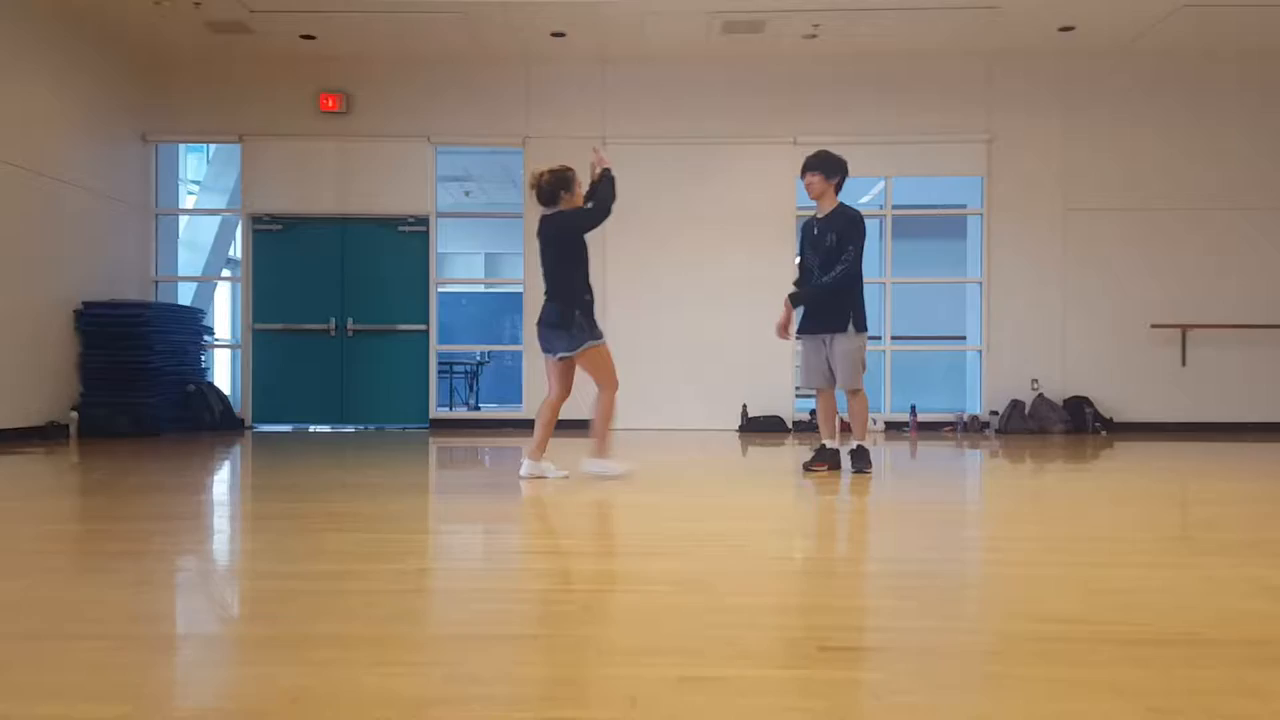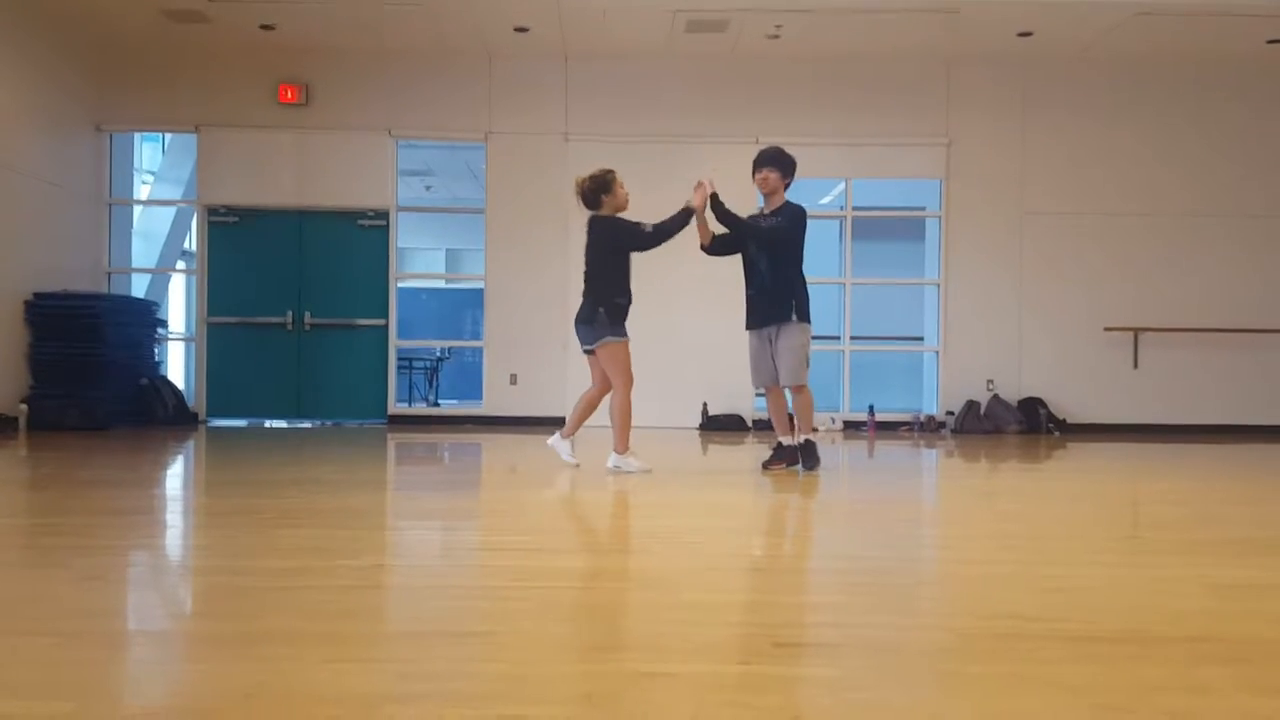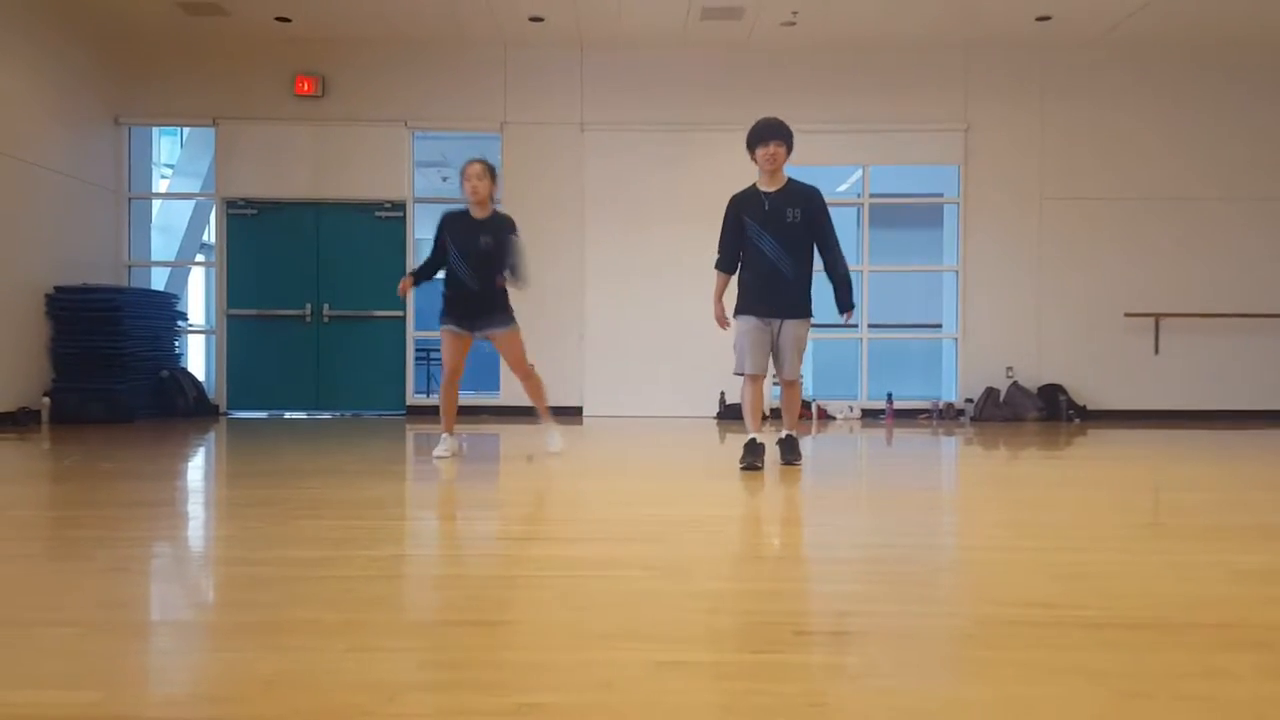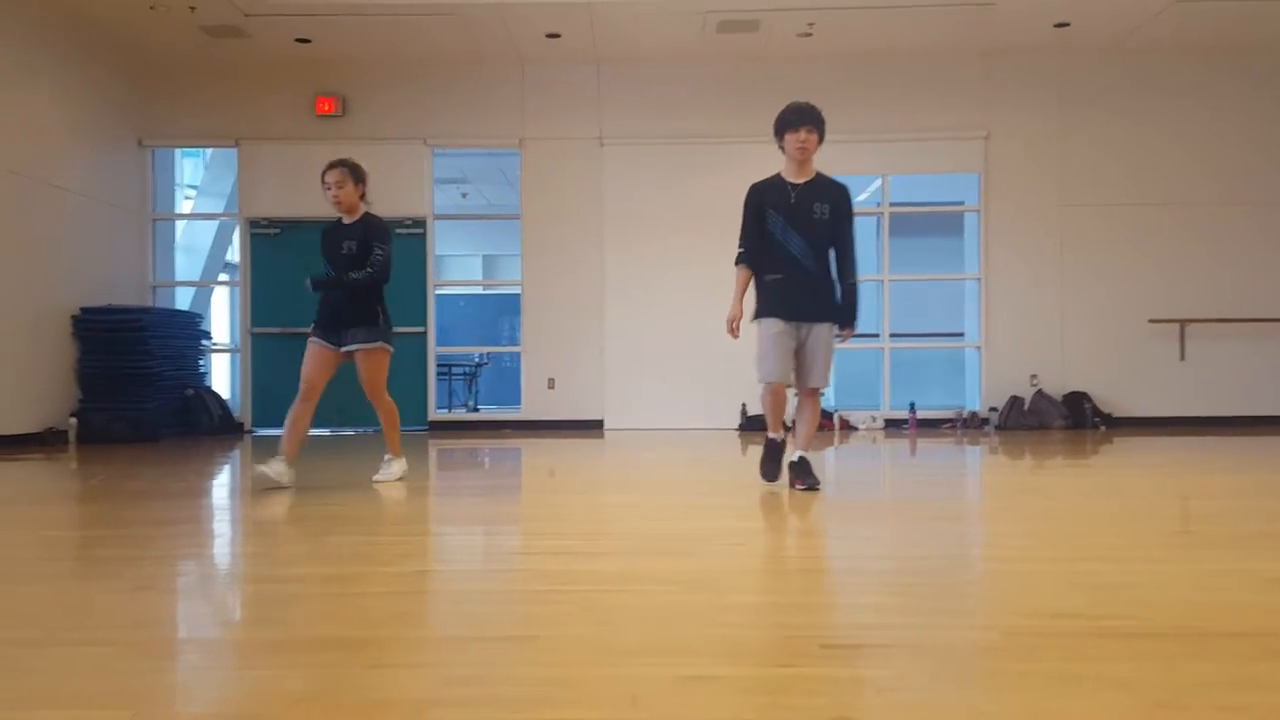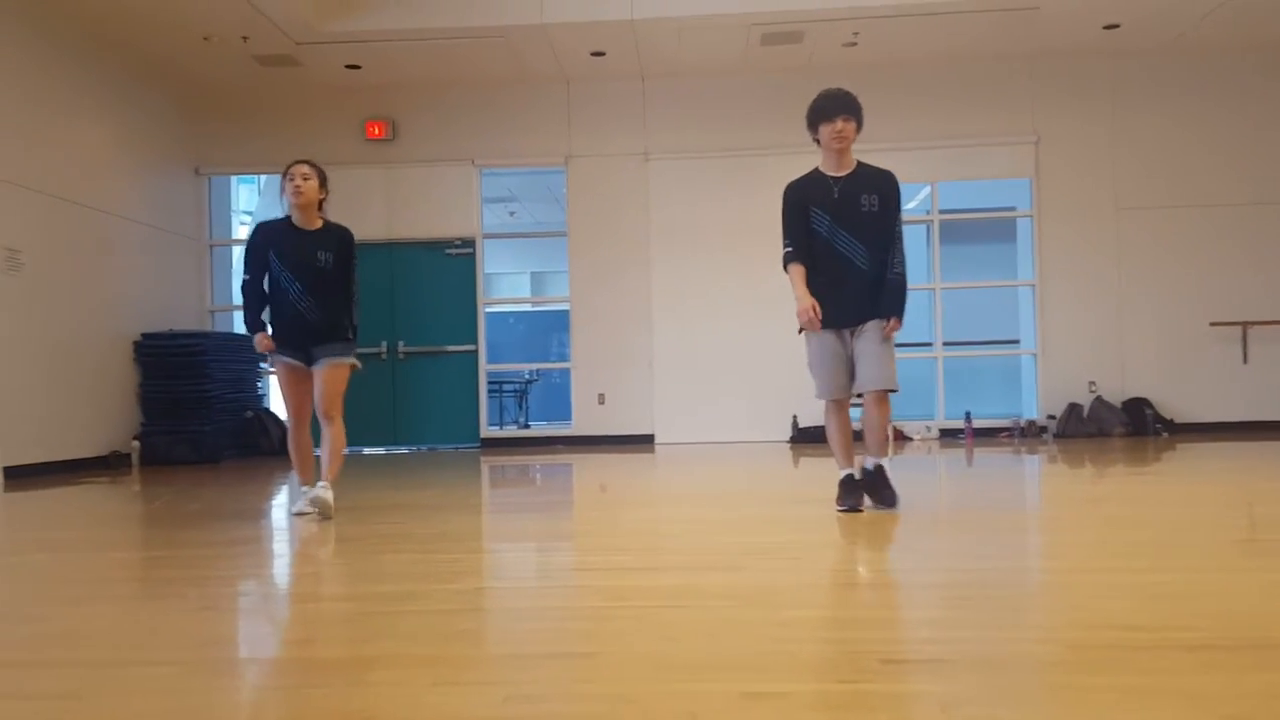
dt=1s
person 1, frame 1
left shoulder: (851, 219)
right shoulder: (808, 227)
left elbow: (846, 271)
left wrist: (798, 299)
right wrist: (788, 311)
left hip: (845, 318)
right hip: (813, 320)
left knee: (852, 386)
right knee: (821, 387)
left ankle: (860, 448)
right ankle: (829, 449)
person 1, frame 2
left shoulder: (794, 215)
right shoulder: (750, 224)
left elbow: (762, 236)
right elbow: (713, 247)
left wrist: (718, 207)
right wrist: (700, 215)
left hip: (791, 312)
right hip: (759, 314)
left knee: (795, 382)
right knee: (770, 385)
left ankle: (807, 443)
right ankle: (785, 445)
person 1, frame 3
left shoulder: (808, 197)
right shoulder: (740, 202)
left elbow: (829, 250)
right elbow: (728, 256)
left wrist: (845, 297)
right wrist: (718, 299)
left hip: (794, 306)
right hip: (751, 305)
left knee: (790, 378)
right knee: (752, 374)
left ankle: (788, 437)
right ankle: (753, 442)
person 1, frame 4
left shoulder: (835, 193)
right shoulder: (761, 193)
left elbow: (844, 256)
right elbow: (748, 253)
left wrist: (848, 311)
right wrist: (737, 303)
left hip: (820, 308)
right hip: (774, 306)
left knee: (811, 387)
right knee: (776, 381)
left ankle: (800, 458)
right ankle: (774, 438)
person 1, frame 5
left shoulder: (882, 183)
right shoulder: (799, 191)
left elbow: (893, 250)
right elbow: (794, 252)
left wrist: (894, 307)
right wrist: (802, 295)
left hip: (871, 310)
right hip: (824, 314)
left knee: (877, 391)
right knee: (835, 398)
left ankle: (875, 469)
right ankle: (848, 478)
person 2, frame 1
left shoulder: (550, 225)
right shoulder: (564, 224)
left elbow: (588, 209)
right elbow: (603, 206)
left wrist: (597, 178)
right wrist: (605, 171)
left hip: (552, 319)
right hip: (573, 319)
left knee: (558, 393)
right knee: (608, 385)
left ankle: (534, 460)
right ankle: (598, 457)
person 2, frame 2
left shoulder: (605, 227)
right shoulder: (606, 225)
left elbow: (648, 235)
right elbow: (653, 236)
left wrist: (689, 208)
right wrist: (691, 209)
left hip: (603, 316)
right hip: (602, 316)
left knee: (602, 385)
right knee: (622, 384)
left ankle: (563, 437)
right ankle: (621, 455)
person 2, frame 3
left shoulder: (503, 224)
right shoulder: (449, 222)
left elbow: (512, 256)
right elbow: (436, 260)
left wrist: (514, 276)
right wrist: (413, 278)
left hip: (494, 307)
right hip: (457, 306)
left knee: (522, 369)
right knee: (450, 374)
left ankle: (548, 424)
right ankle: (448, 436)
person 2, frame 4
left shoulder: (375, 227)
right shoulder: (329, 232)
left elbow: (378, 274)
left wrist: (327, 282)
left hip: (367, 322)
right hip: (327, 323)
left knee: (376, 393)
right knee: (306, 391)
left ankle: (395, 458)
right ankle: (283, 464)
person 2, frame 5
left shoulder: (340, 237)
right shoulder: (266, 234)
left elbow: (348, 293)
right elbow: (251, 285)
left wrist: (352, 342)
right wrist: (258, 328)
left hip: (332, 339)
right hip: (287, 339)
left knee: (329, 411)
right knee: (298, 418)
left ankle: (326, 488)
right ankle: (306, 487)
